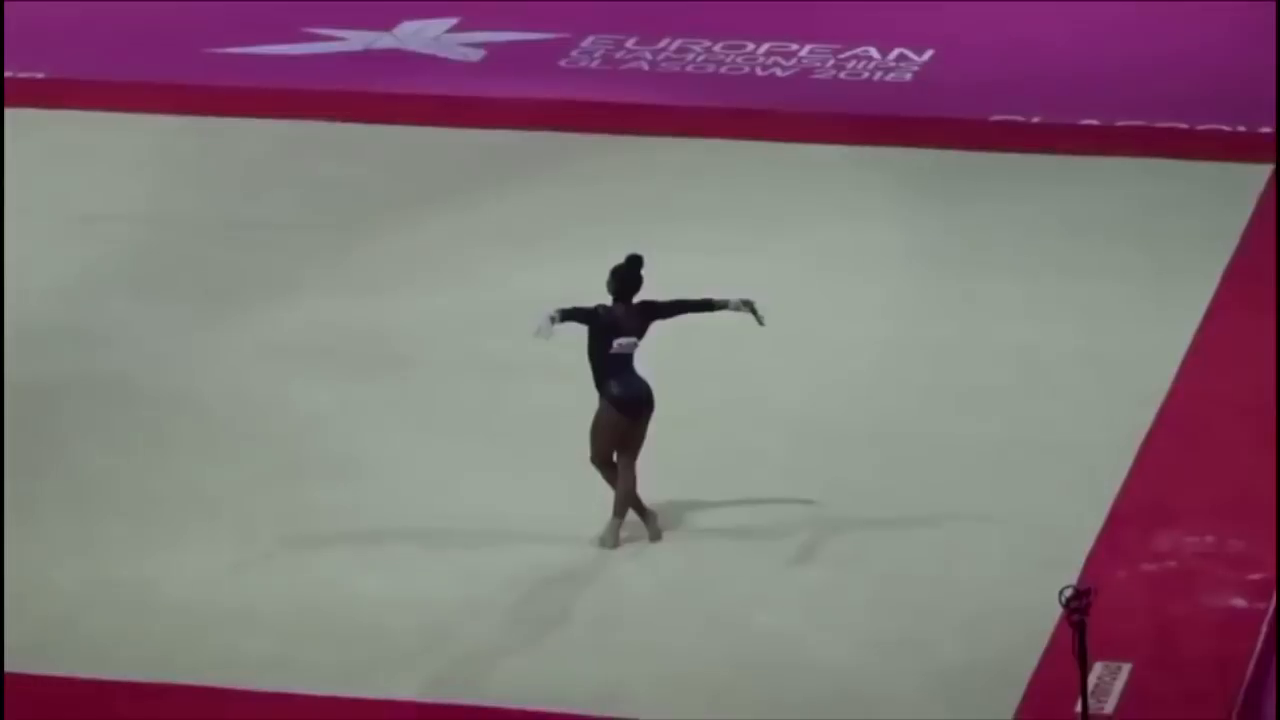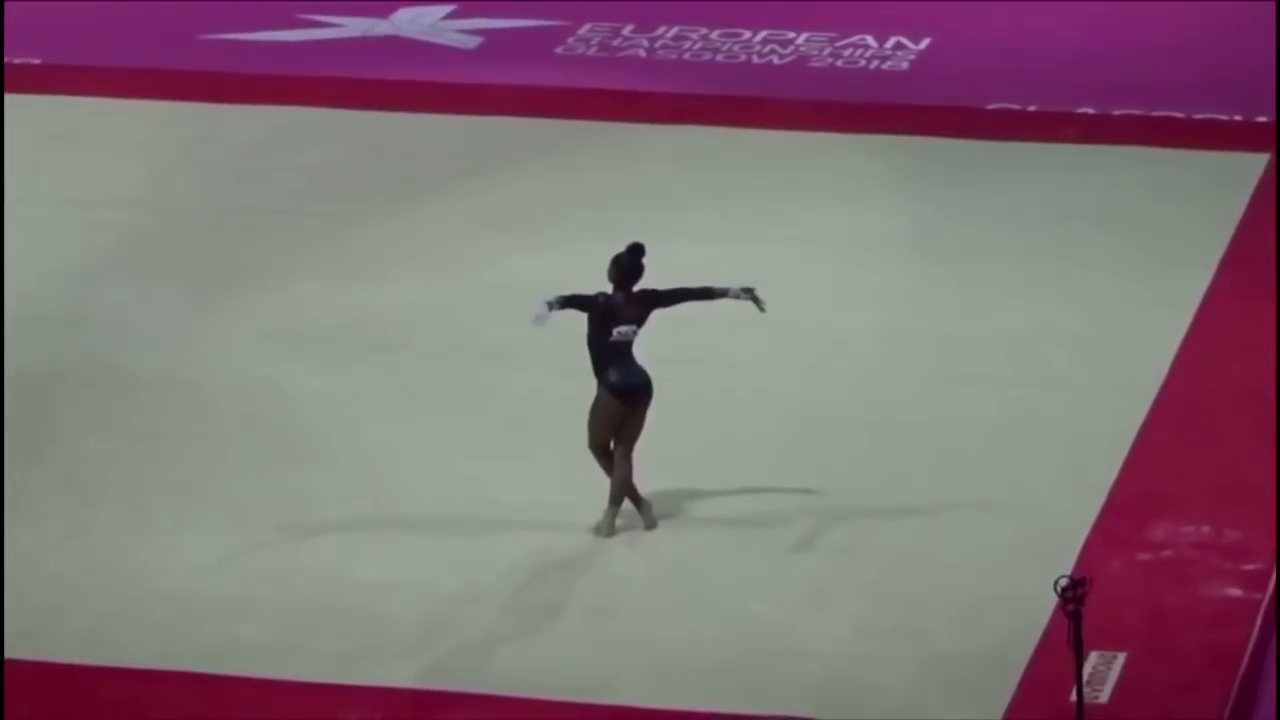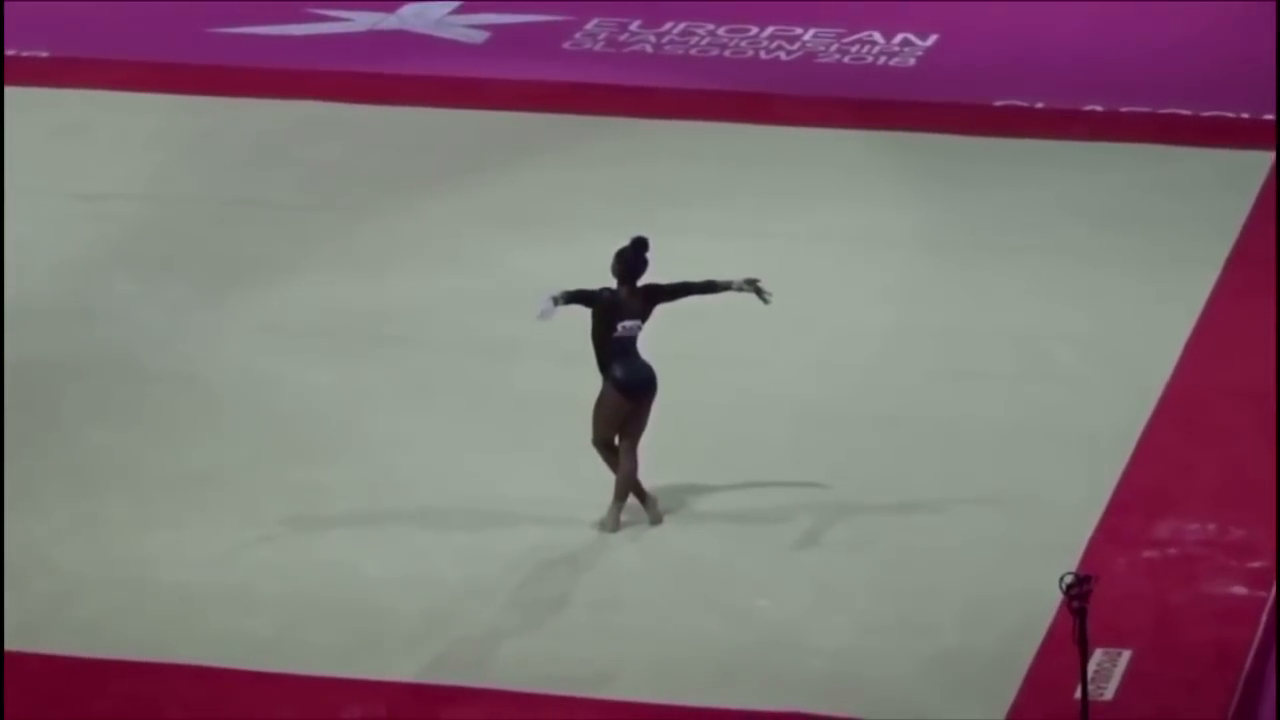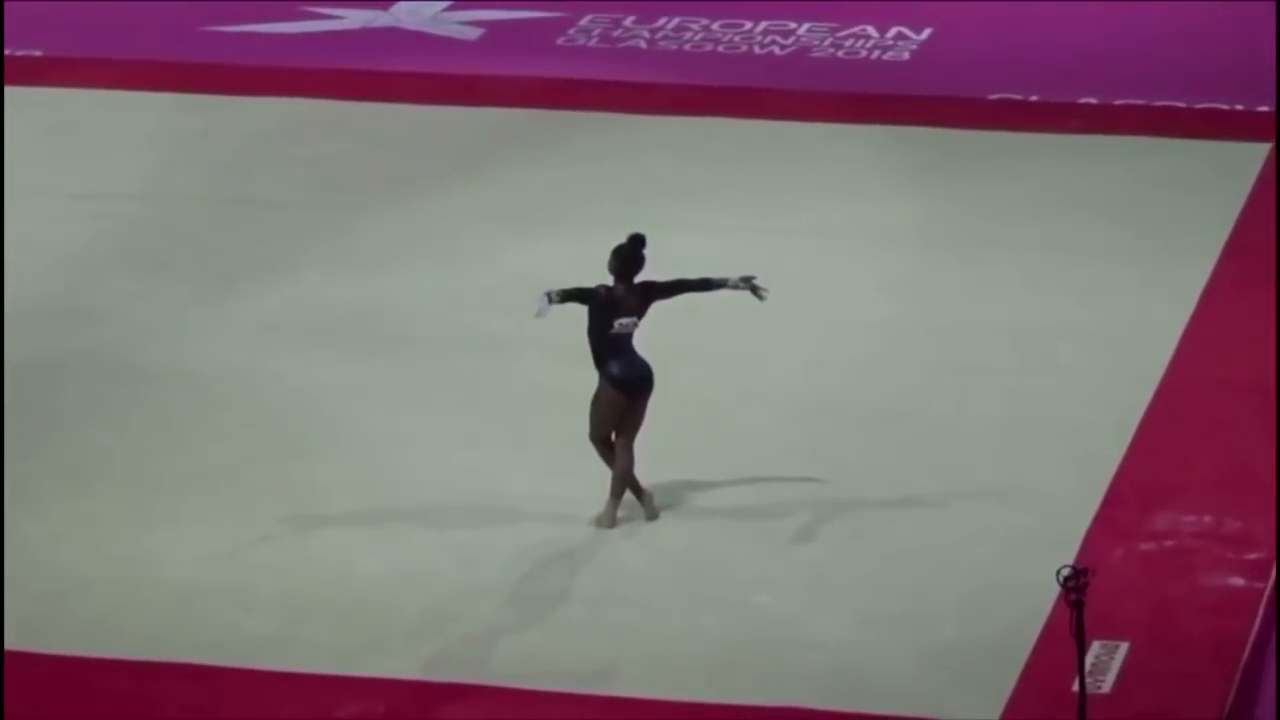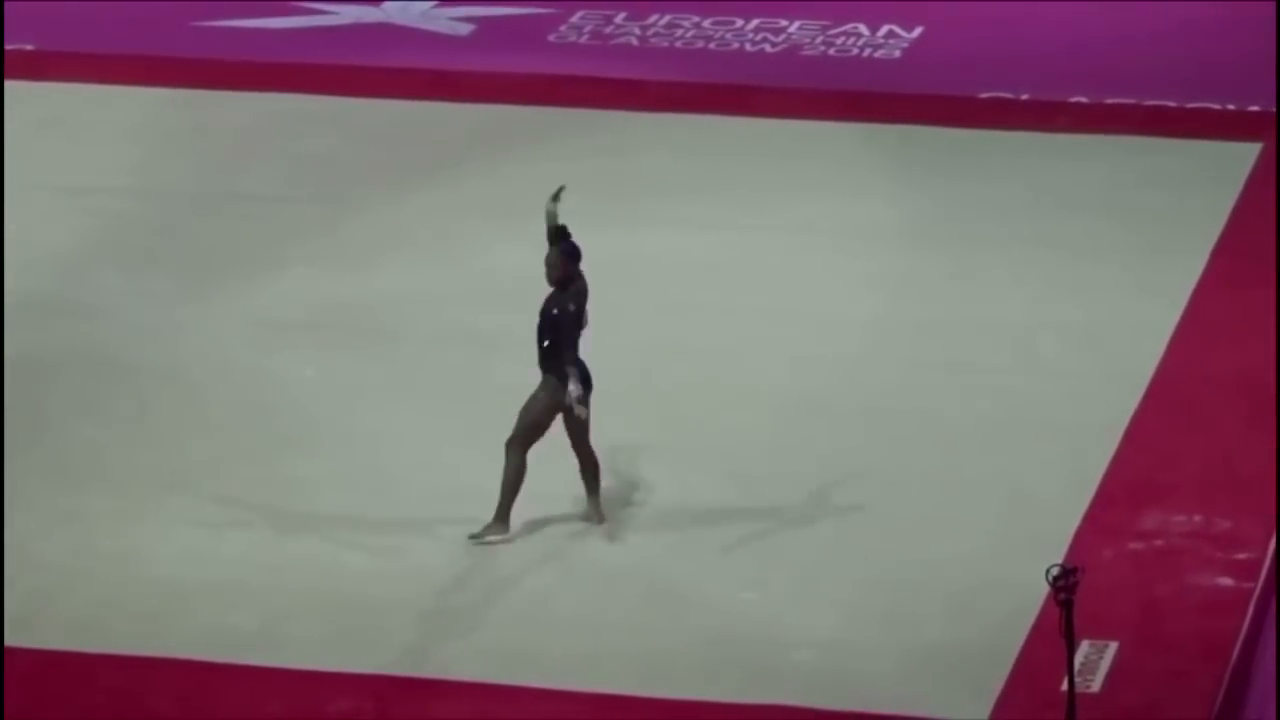
dt=1s
person 1, frame 1
left shoulder: (602, 316)
right shoulder: (645, 312)
left elbow: (574, 313)
right elbow: (689, 305)
left wrist: (554, 317)
right wrist: (732, 304)
left hip: (617, 399)
right hip: (641, 396)
left knee: (601, 459)
right knee: (626, 462)
left ankle: (643, 513)
right ankle: (615, 526)
person 1, frame 2
left shoulder: (601, 304)
right shoulder: (645, 301)
left elbow: (575, 300)
right elbow: (689, 293)
left wrist: (551, 304)
right wrist: (733, 292)
left hip: (616, 387)
right hip: (640, 384)
left knee: (599, 447)
right knee: (622, 451)
left ankle: (638, 503)
right ankle: (611, 515)
person 1, frame 3
left shoulder: (605, 299)
right shoulder: (648, 295)
left elbow: (578, 295)
right elbow: (694, 287)
left wrist: (556, 300)
right wrist: (737, 284)
left hip: (620, 381)
right hip: (644, 378)
left knee: (603, 441)
right knee: (627, 447)
left ankle: (643, 498)
right ankle: (616, 511)
person 1, frame 4
left shoulder: (603, 296)
right shoulder: (645, 292)
left elbow: (576, 294)
right elbow: (690, 285)
left wrist: (553, 297)
right wrist: (733, 282)
left hip: (616, 377)
right hip: (641, 374)
left knee: (599, 438)
right knee: (624, 443)
left ankle: (639, 494)
right ankle: (612, 507)
person 1, frame 5
left shoulder: (569, 303)
right shoulder: (575, 286)
left elbow: (568, 346)
right elbow: (557, 240)
left wrist: (573, 386)
right wrist: (552, 215)
left hip: (559, 380)
right hip: (572, 377)
left knee: (516, 446)
right knee: (581, 443)
left ankle: (501, 524)
right ankle: (594, 507)
